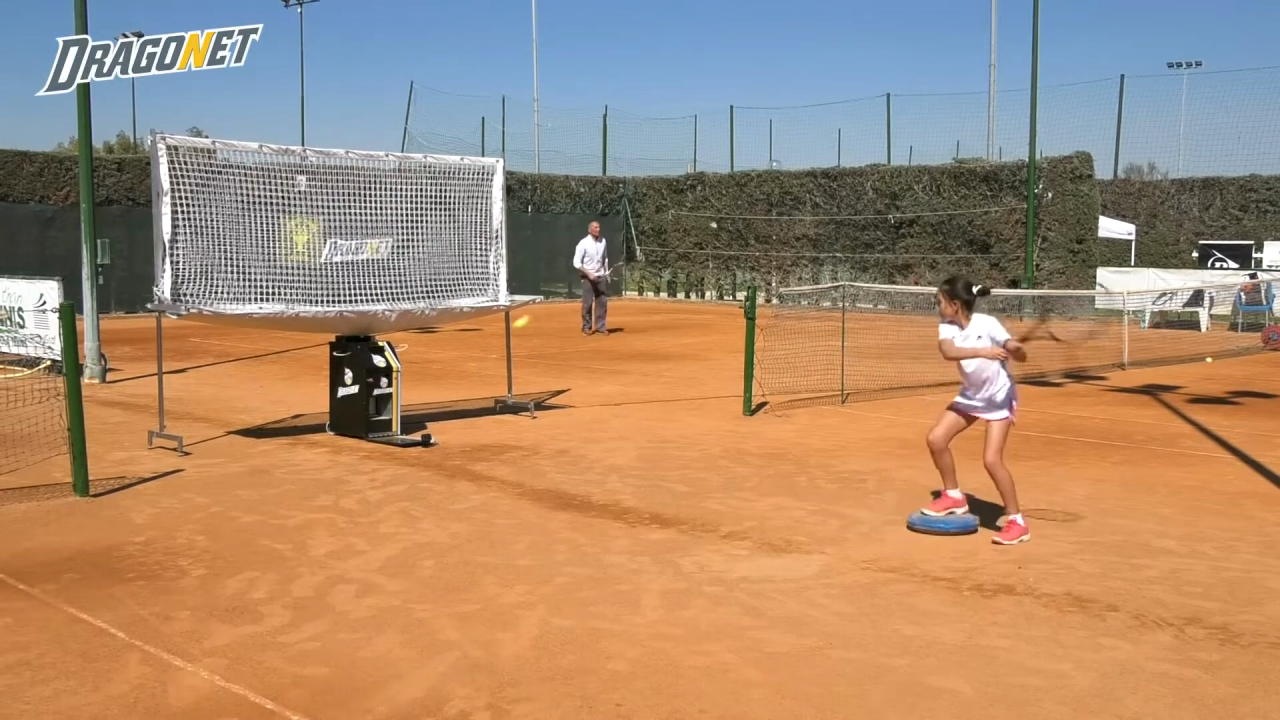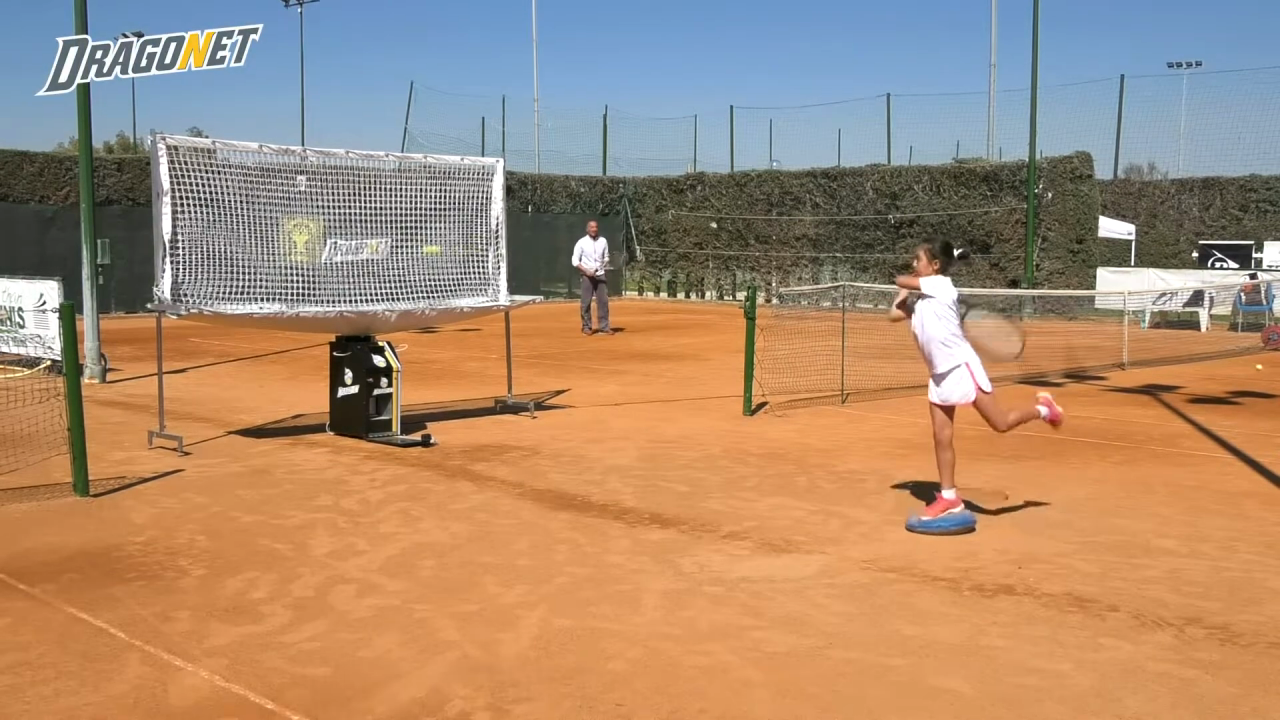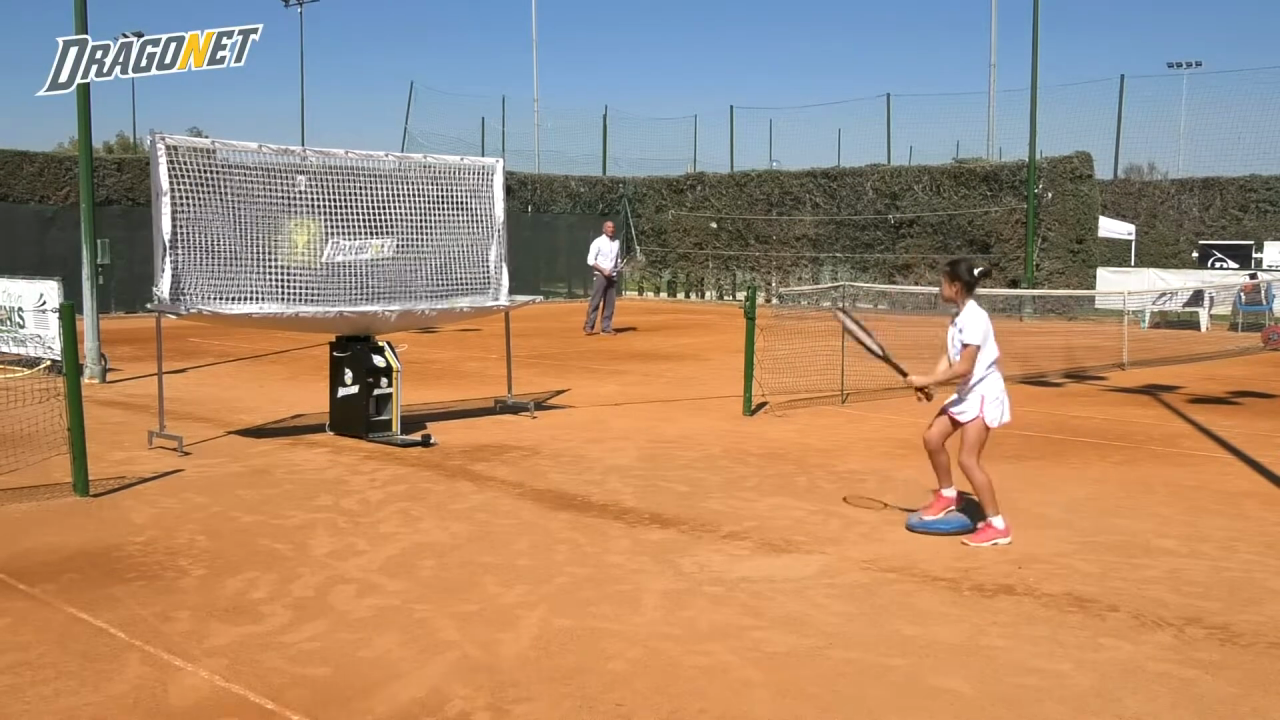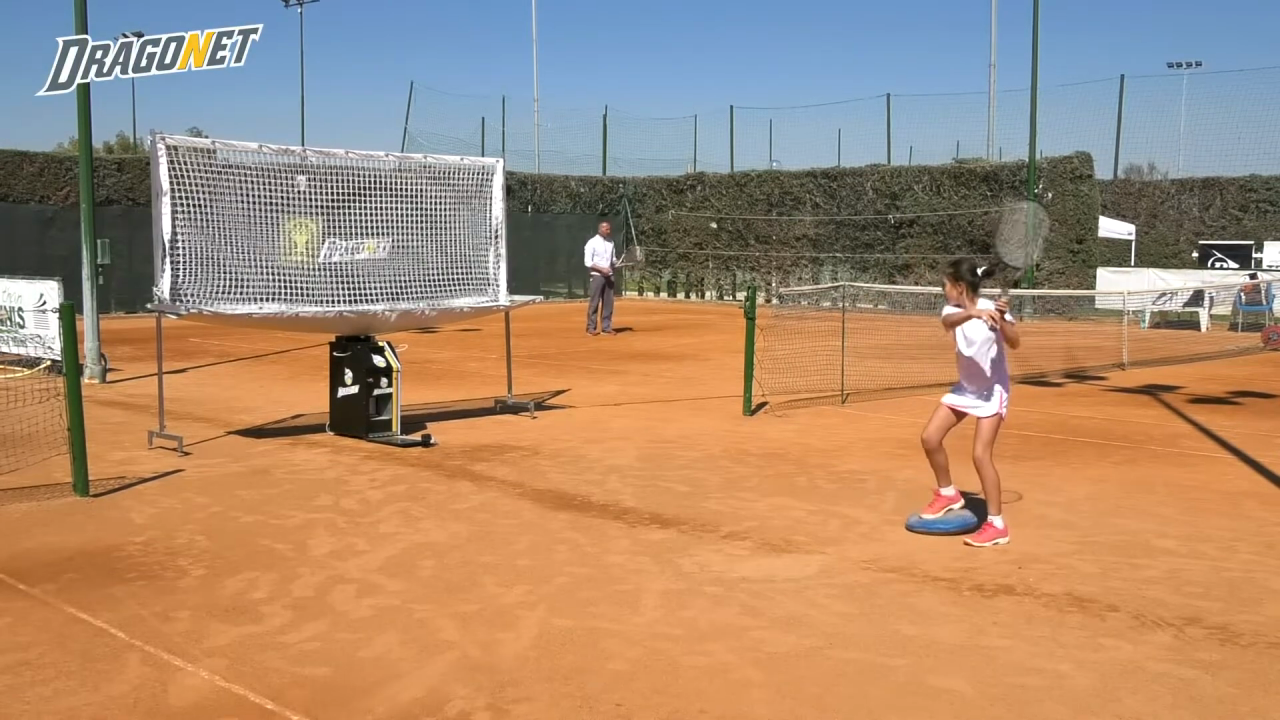
dt=0.7s
person 1, frame 1
left shoulder: (988, 324)
right shoulder: (948, 328)
left elbow: (1012, 354)
right elbow: (950, 351)
left wrist: (1016, 350)
right wrist: (983, 351)
left hip: (999, 396)
right hip: (970, 396)
left knee: (991, 460)
right knee: (936, 439)
left ankle: (1017, 521)
right ankle: (953, 497)
person 1, frame 2
left shoulder: (940, 284)
right shoulder: (921, 298)
left elbow: (900, 280)
right elbow: (893, 315)
left wrist: (908, 283)
right wrist: (905, 292)
left hip: (962, 367)
right hip: (939, 375)
left knee: (1001, 423)
right knee: (941, 436)
left ankle: (1043, 408)
right ankle: (948, 497)
person 1, frame 3
left shoulder: (975, 318)
right shoulder: (957, 317)
left elbow: (964, 369)
right elbow: (950, 359)
left wrist: (927, 381)
right wrist: (926, 381)
left hip: (985, 394)
right hip: (966, 393)
left knee: (968, 460)
right knee: (932, 439)
left ankle: (997, 525)
right ankle: (947, 496)
person 1, frame 4
left shoulder: (994, 307)
right shoulder: (955, 309)
left elbow: (1014, 343)
right elbow: (947, 322)
left wrist: (1001, 320)
right wrist: (973, 314)
left hip: (992, 389)
right hip: (964, 388)
left knee: (981, 454)
right knee: (930, 437)
left ankle: (996, 524)
right ankle: (948, 494)
